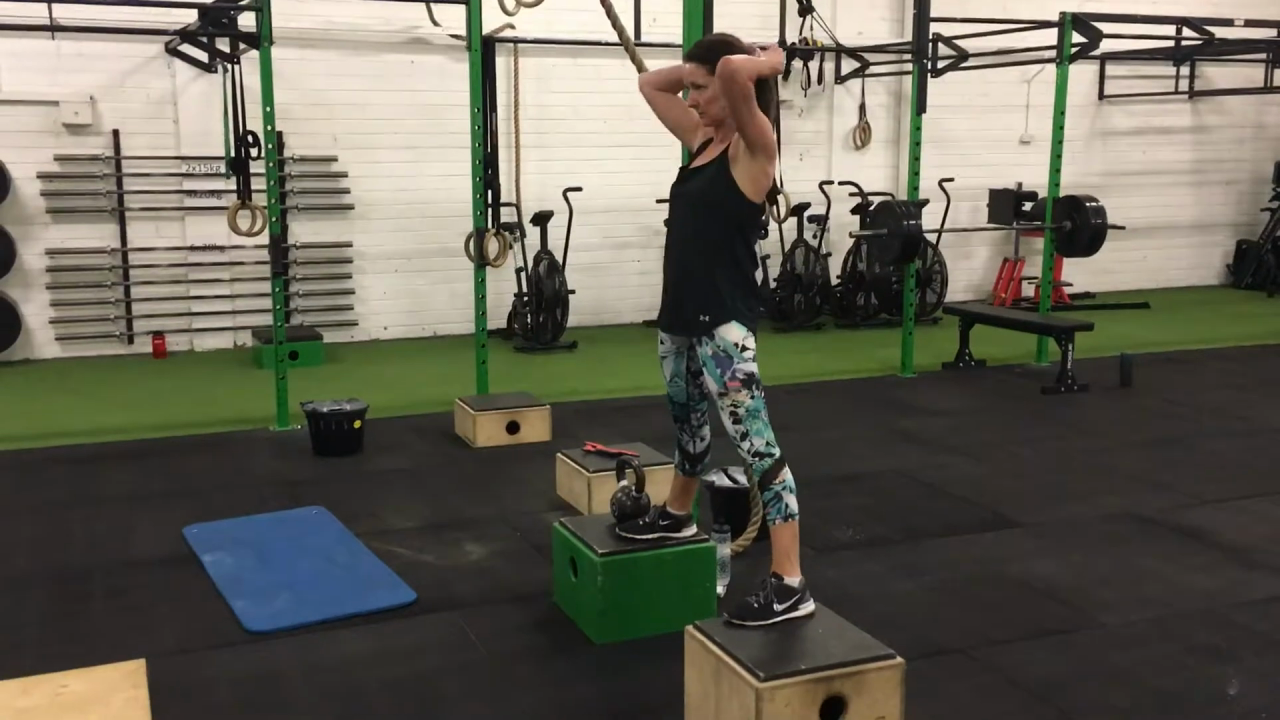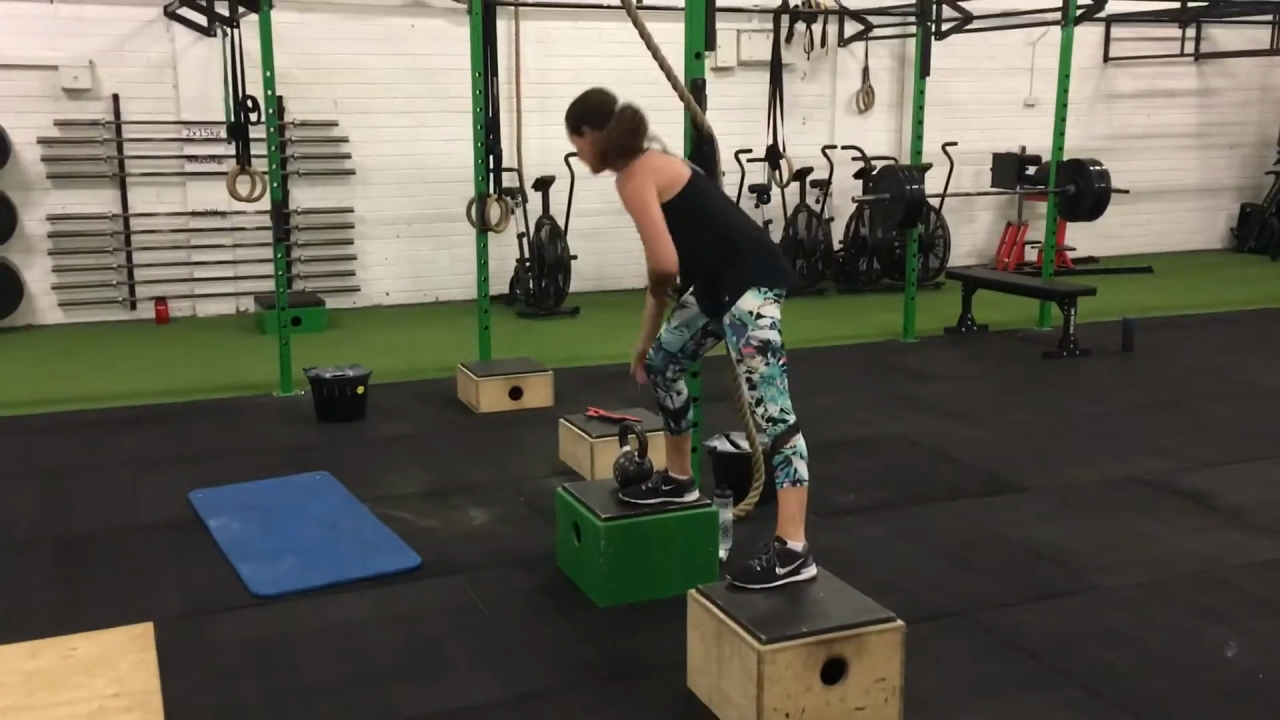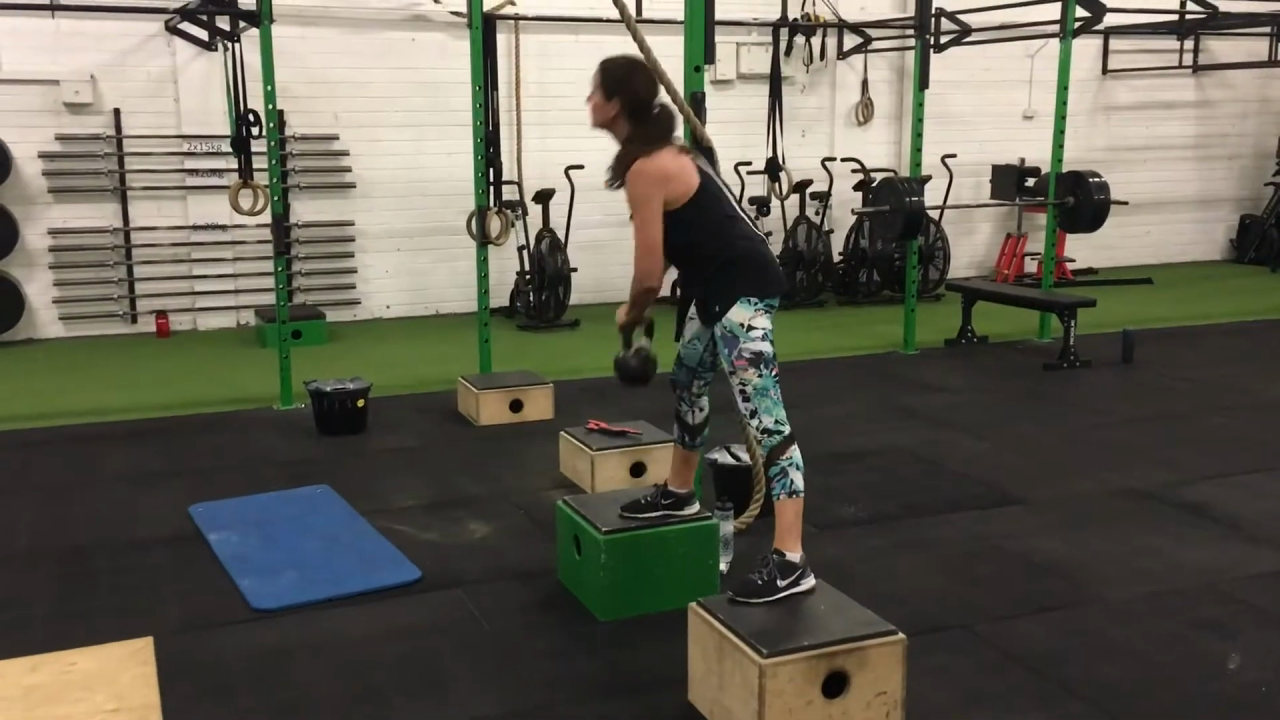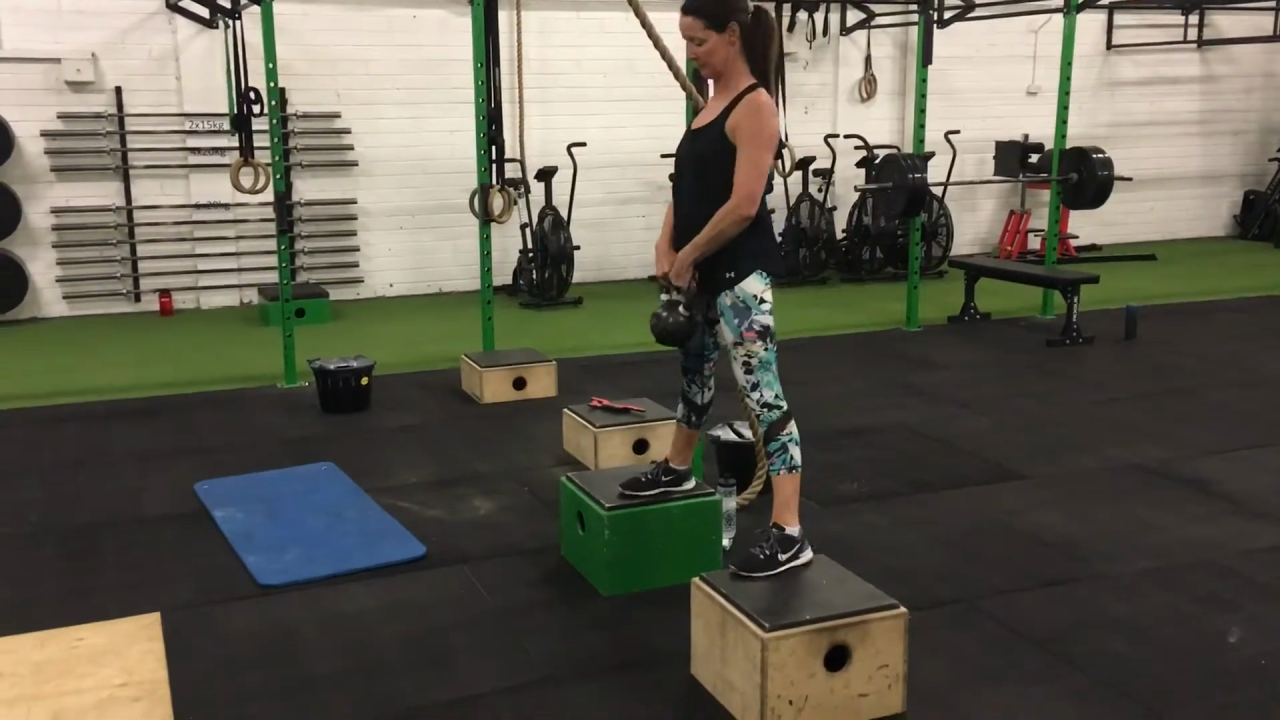
dt=1s
person 1, frame 1
left shoulder: (754, 146)
right shoulder: (703, 139)
left elbow: (734, 72)
right elbow: (651, 83)
left wrist: (764, 62)
right wrist: (693, 73)
left hip: (722, 318)
right hip: (681, 311)
left knee: (756, 444)
right knee: (687, 419)
left ankle: (790, 585)
right ankle: (677, 513)
person 1, frame 2
left shoulder: (634, 175)
right shoulder: (645, 168)
left elbow: (664, 265)
right elbow: (665, 264)
left wrist: (660, 302)
right wrist: (646, 338)
left hip: (751, 280)
right hip: (717, 283)
left knee: (770, 410)
right knee: (663, 360)
left ankle: (793, 551)
right ankle: (679, 478)
person 1, frame 3
left shoulder: (644, 169)
right shoulder: (657, 152)
left elbow: (648, 274)
left wrist: (631, 315)
right wrist: (640, 306)
left hip: (742, 290)
right hip: (715, 284)
left knee: (763, 418)
right knee: (688, 379)
left ankle: (791, 562)
right ankle: (679, 492)
person 1, frame 4
left shoulder: (755, 106)
right shoulder: (715, 100)
left elbow: (743, 206)
left wrist: (686, 258)
right wrist: (666, 248)
left hip: (739, 270)
right hip: (701, 266)
left knee: (761, 394)
right knee: (694, 367)
left ankle: (788, 534)
right ankle: (676, 468)
